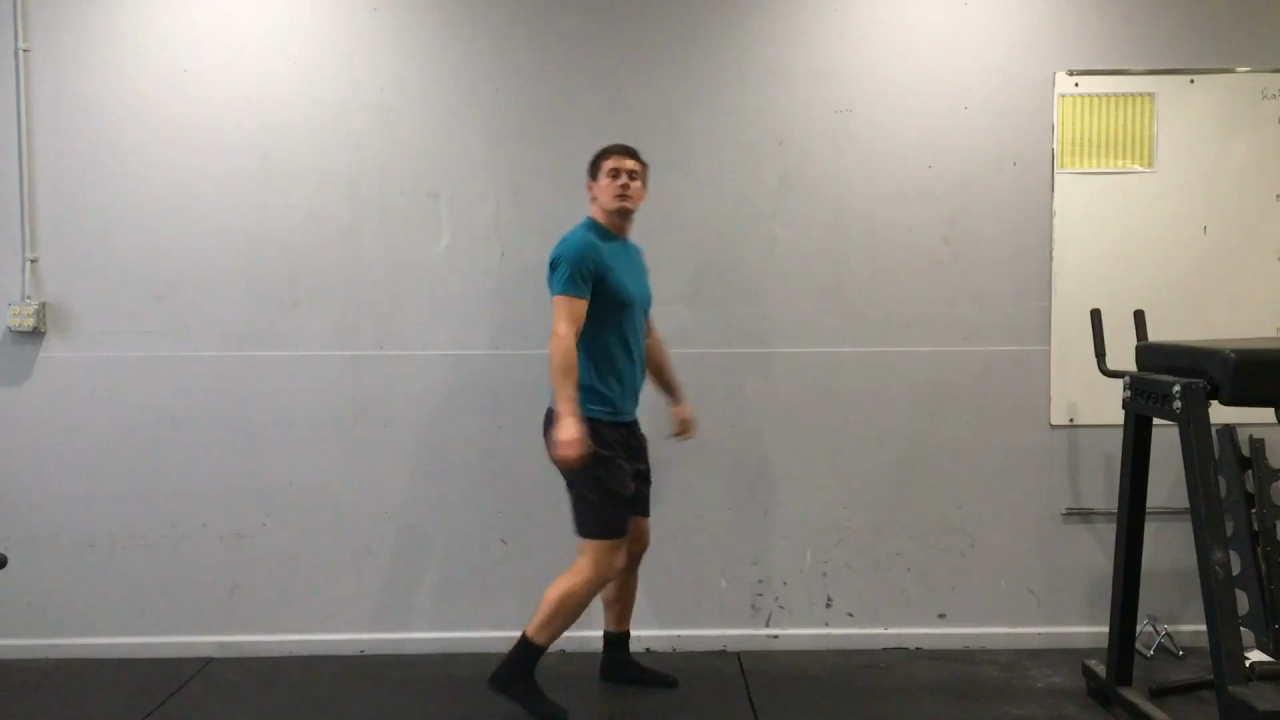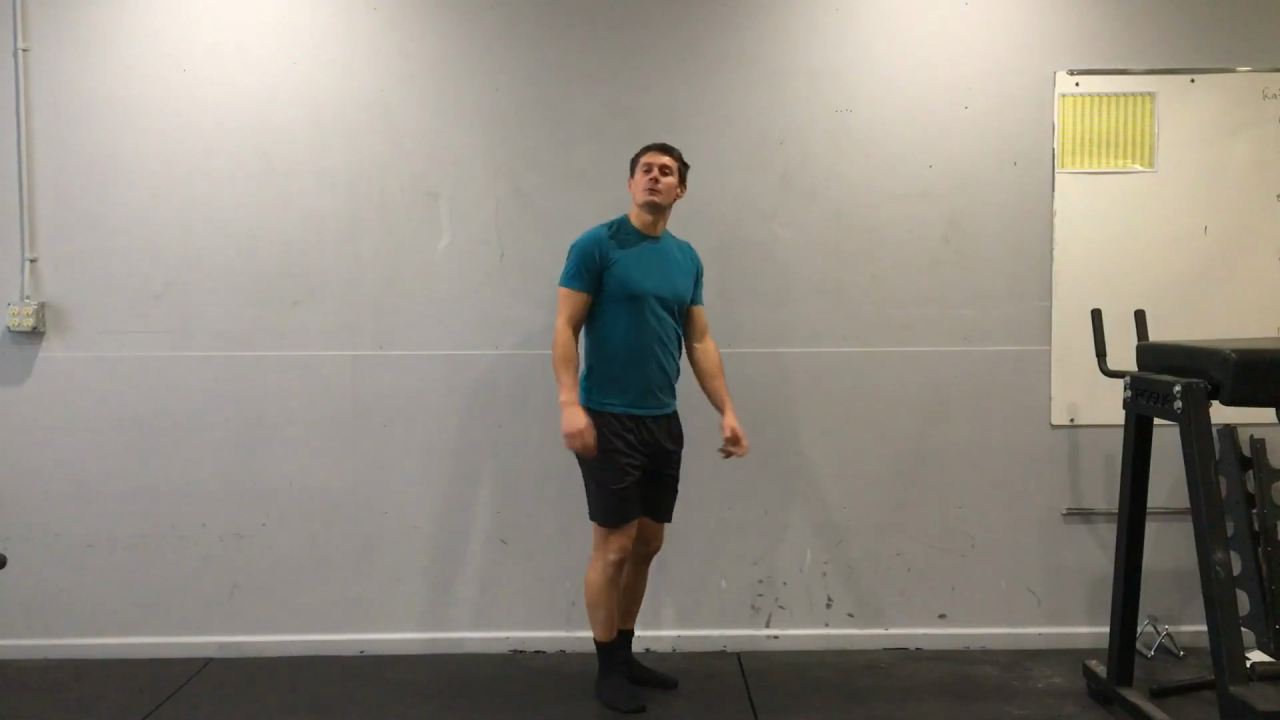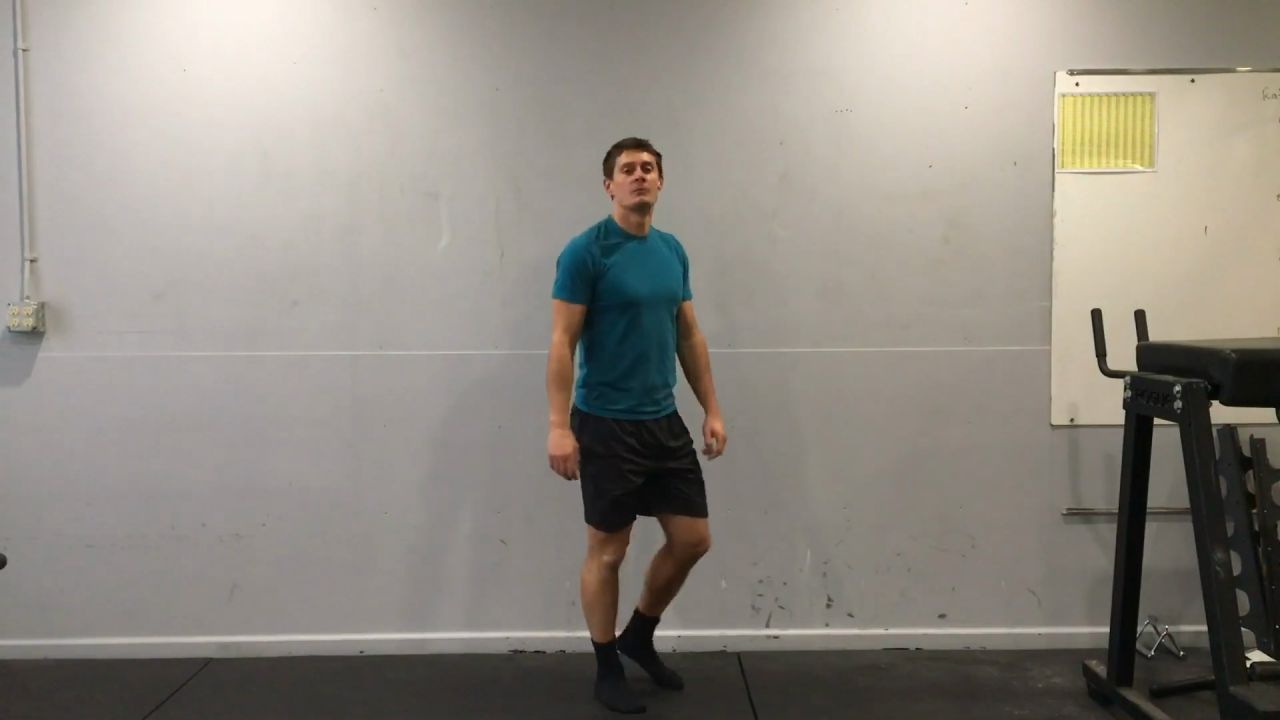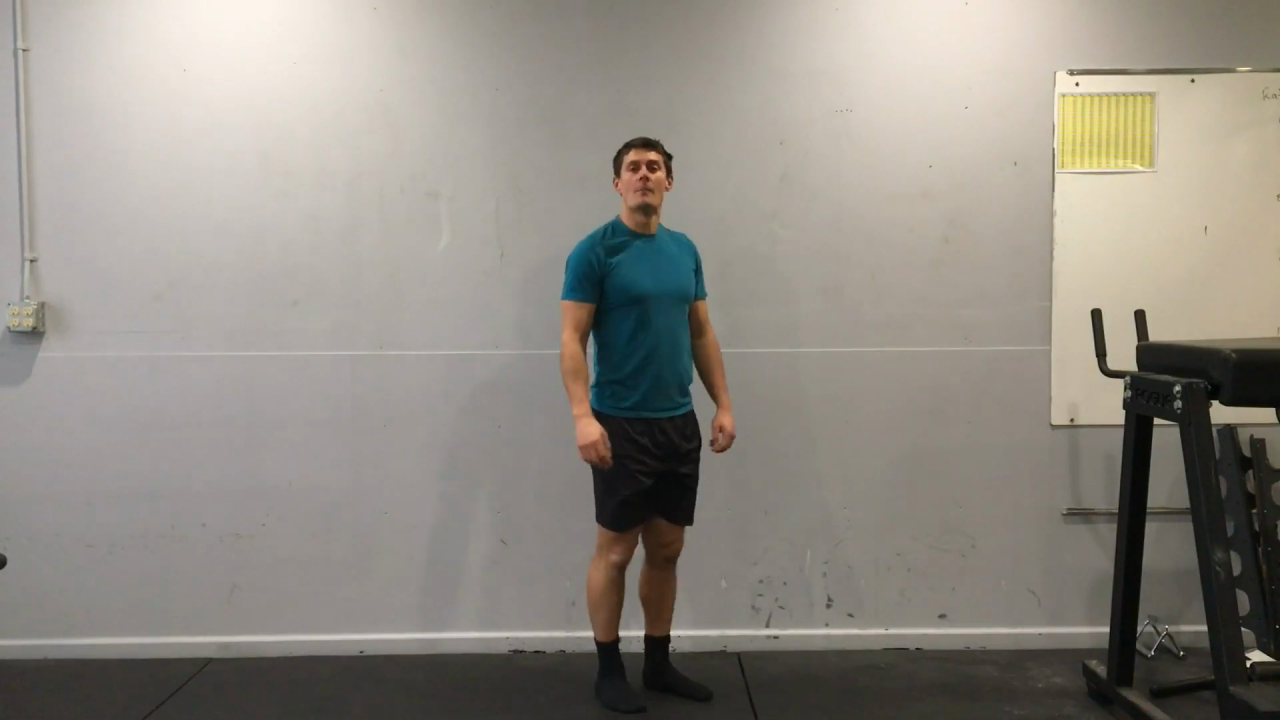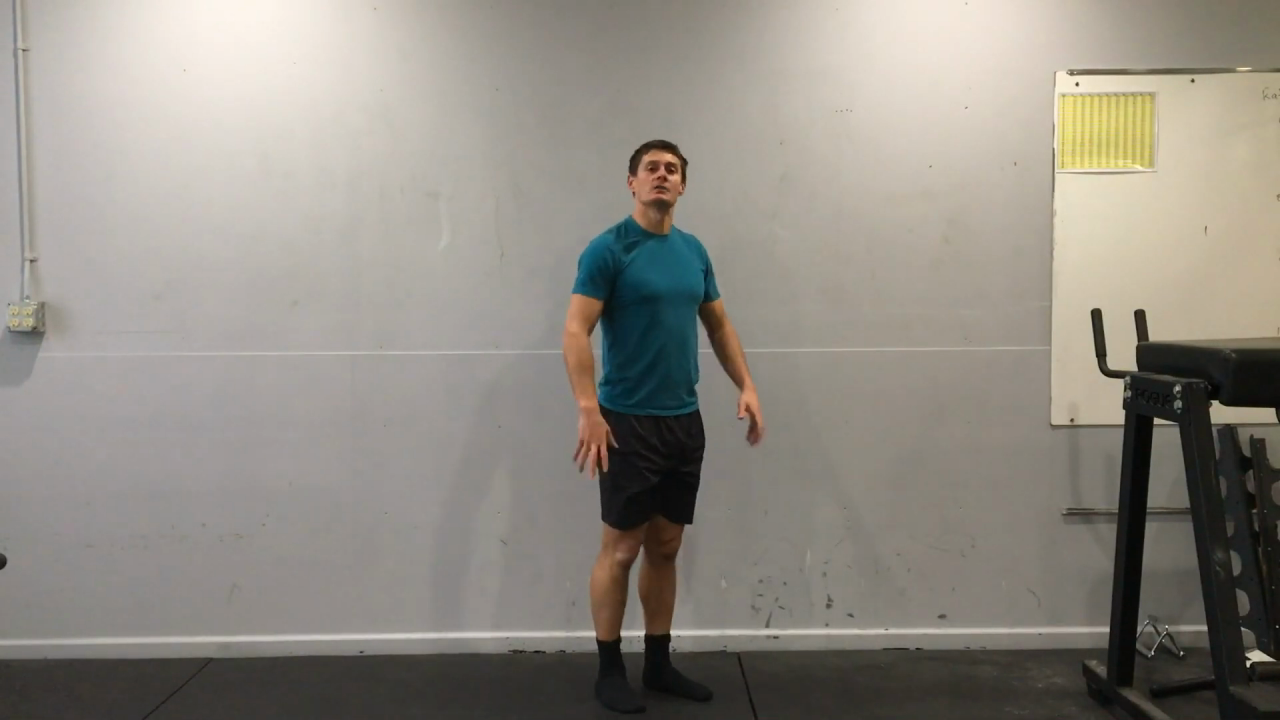
dt=0.5s
person 1, frame 1
left shoulder: (632, 255)
right shoulder: (581, 248)
left elbow: (645, 338)
right elbow: (563, 338)
left wrist: (676, 399)
right wrist: (569, 415)
left hip: (622, 424)
right hip: (590, 428)
left knee: (633, 544)
right knee: (600, 561)
left ankle: (617, 656)
right ankle: (516, 669)
person 1, frame 2
left shoulder: (686, 257)
right shoulder: (596, 245)
left elbow: (699, 340)
right elbow: (566, 329)
left wrist: (727, 411)
right wrist: (571, 405)
left hip: (662, 422)
right hip: (608, 422)
left knee: (647, 546)
right knee: (614, 548)
left ankle: (625, 654)
right ankle: (607, 668)
person 1, frame 3
left shoulder: (672, 250)
right shoulder: (586, 251)
left elbow: (688, 335)
right elbow: (562, 343)
left wrist: (711, 409)
right wrist: (560, 425)
left hip: (664, 422)
right hip: (607, 426)
left knee: (693, 539)
right knee: (607, 551)
left ankle: (638, 636)
right ankle: (608, 671)
person 1, frame 4
left shoulder: (684, 249)
right shoulder: (594, 252)
left elbow: (702, 334)
right elbow: (572, 340)
left wrist: (723, 405)
right wrist: (583, 416)
left hip: (680, 424)
right hip: (623, 426)
left knee: (666, 551)
right knee: (616, 551)
left ankle: (658, 663)
right ankle: (609, 671)
person 1, frame 5
left shoulder: (693, 250)
right shoulder: (609, 250)
left elbow: (719, 327)
right elbow: (576, 332)
left wrist: (746, 387)
right wrist: (589, 410)
left hip: (684, 422)
right hip: (629, 423)
left knee: (665, 546)
right knee: (621, 549)
left ankle: (659, 664)
right ankle: (609, 671)
